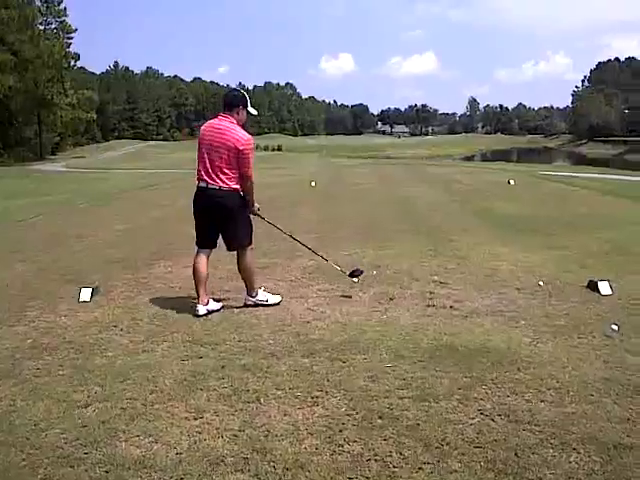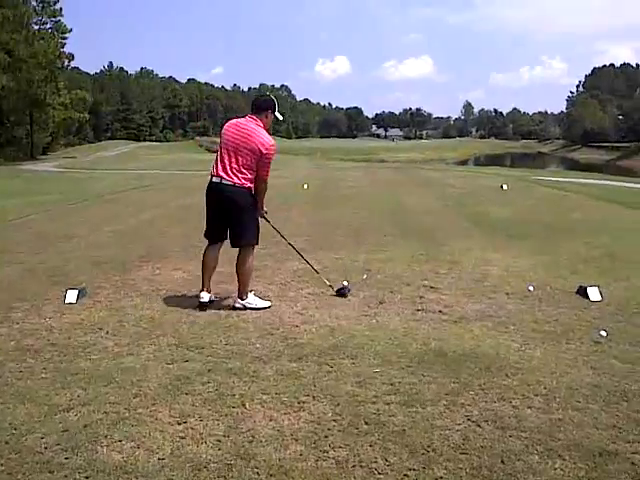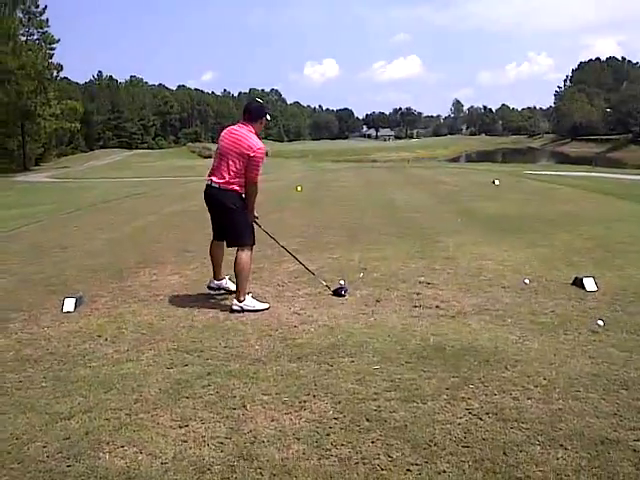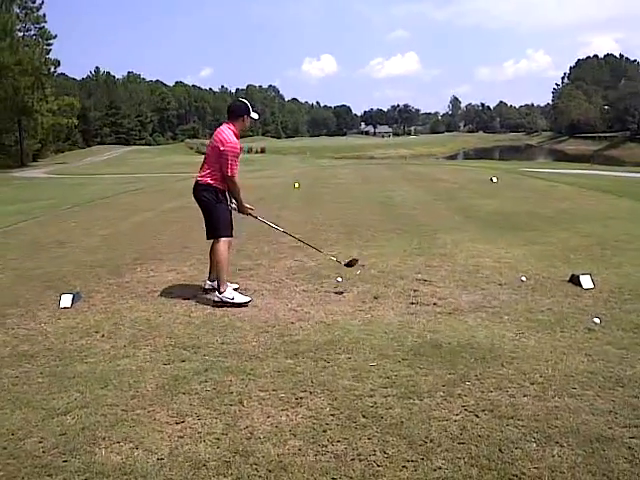
dt=0.4s
person 1, frame 1
left shoulder: (206, 128)
right shoulder: (243, 138)
right elbow: (246, 178)
right wrist: (251, 203)
left hip: (203, 193)
right hip: (227, 197)
left knee: (204, 249)
right knee: (243, 247)
left ankle: (203, 302)
right ankle: (253, 295)
person 1, frame 2
left shoulder: (229, 125)
right shoulder: (267, 142)
right elbow: (262, 181)
right wrist: (260, 206)
left hip: (215, 187)
right hip: (239, 193)
left knee: (214, 242)
right knee: (247, 247)
left ankle: (205, 292)
right ankle: (243, 297)
person 1, frame 3
left shoulder: (227, 132)
right shoulder: (256, 146)
right elbow: (251, 184)
right wrist: (251, 210)
left hip: (212, 190)
right hip: (230, 196)
left knee: (219, 238)
right knee: (245, 246)
left ankle: (218, 279)
right ankle: (242, 299)
person 1, frame 4
left shoulder: (224, 132)
right shoulder: (230, 141)
right elbow: (231, 178)
left wrist: (234, 199)
right wrist: (241, 203)
left hip: (211, 189)
right hip: (210, 191)
left knee: (221, 236)
right knee: (223, 237)
left ankle: (214, 280)
right ankle: (222, 289)
